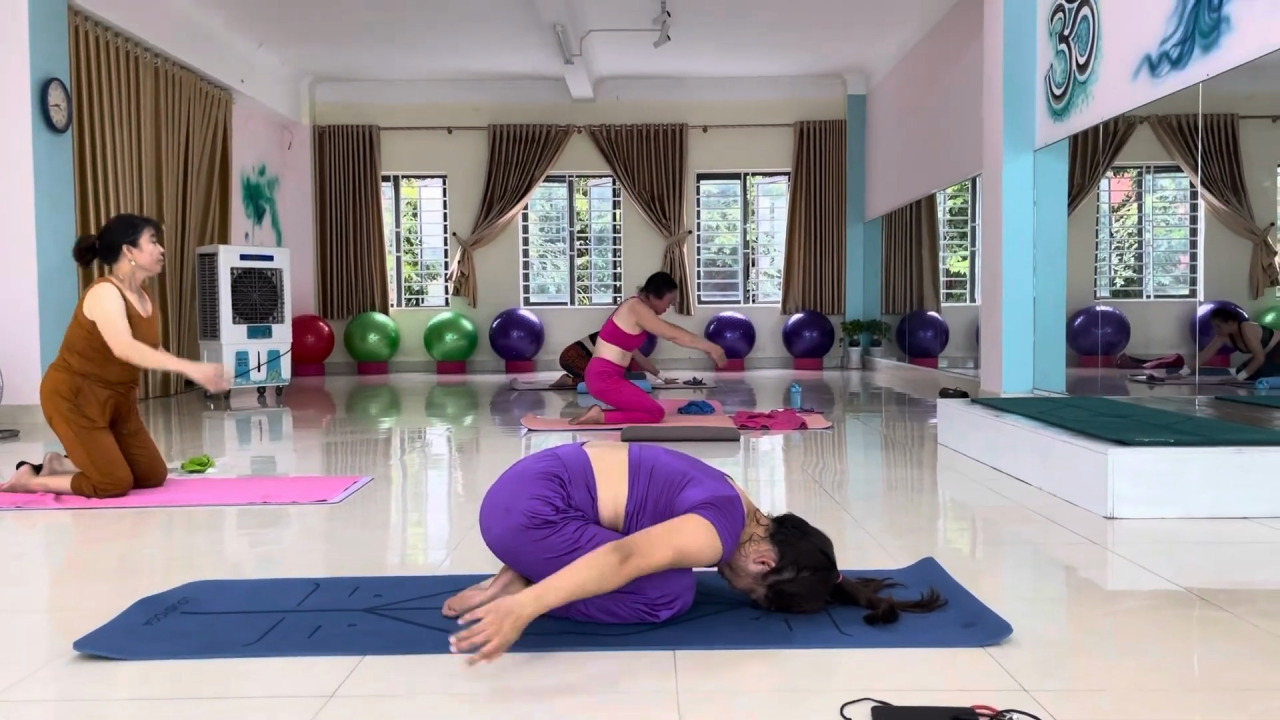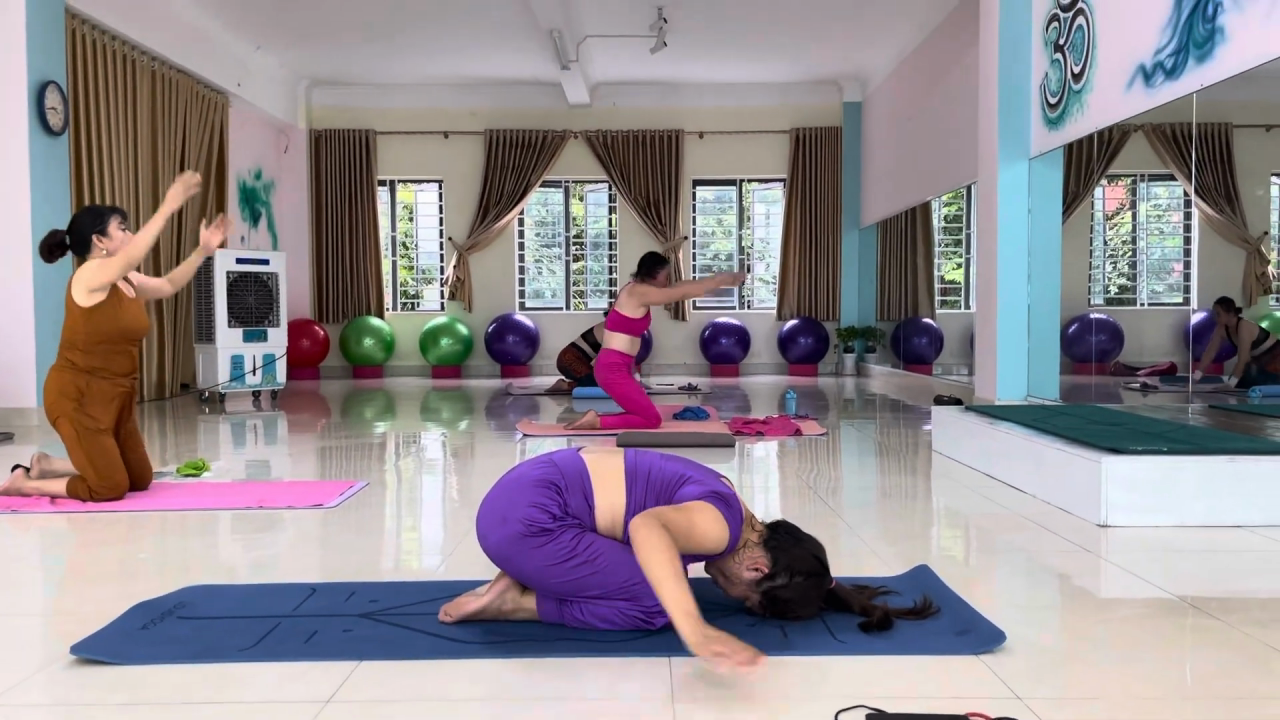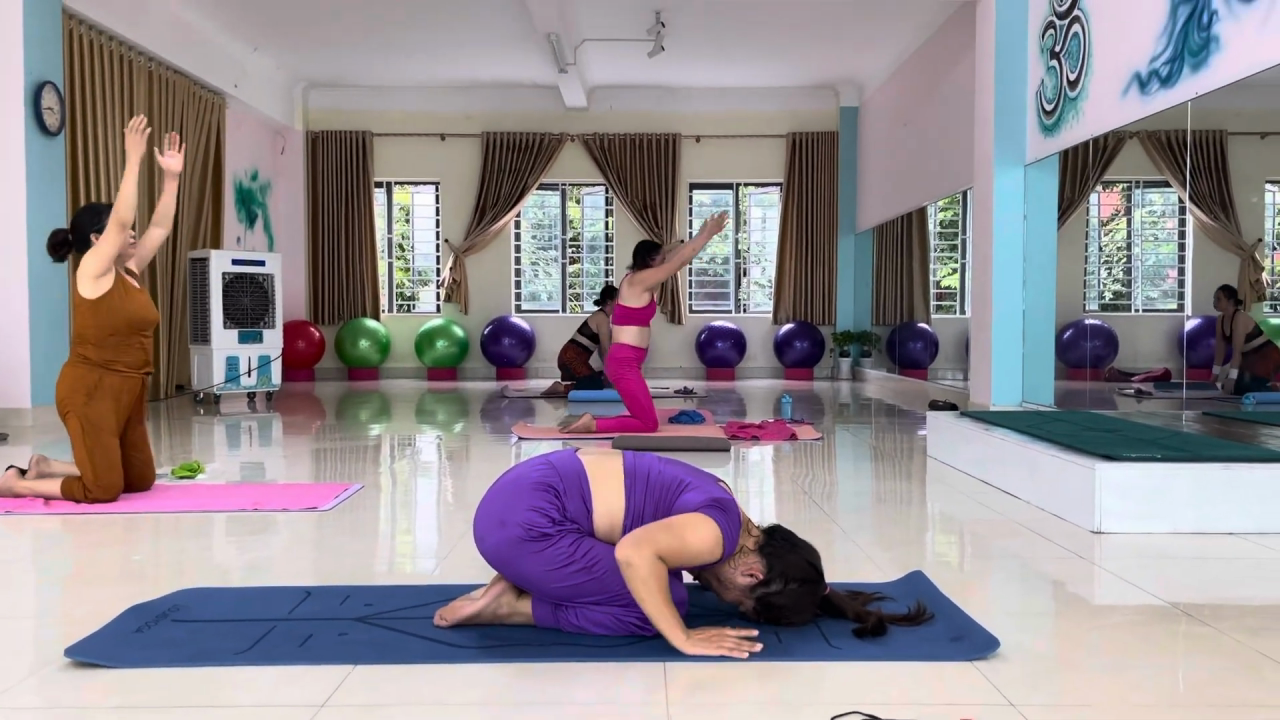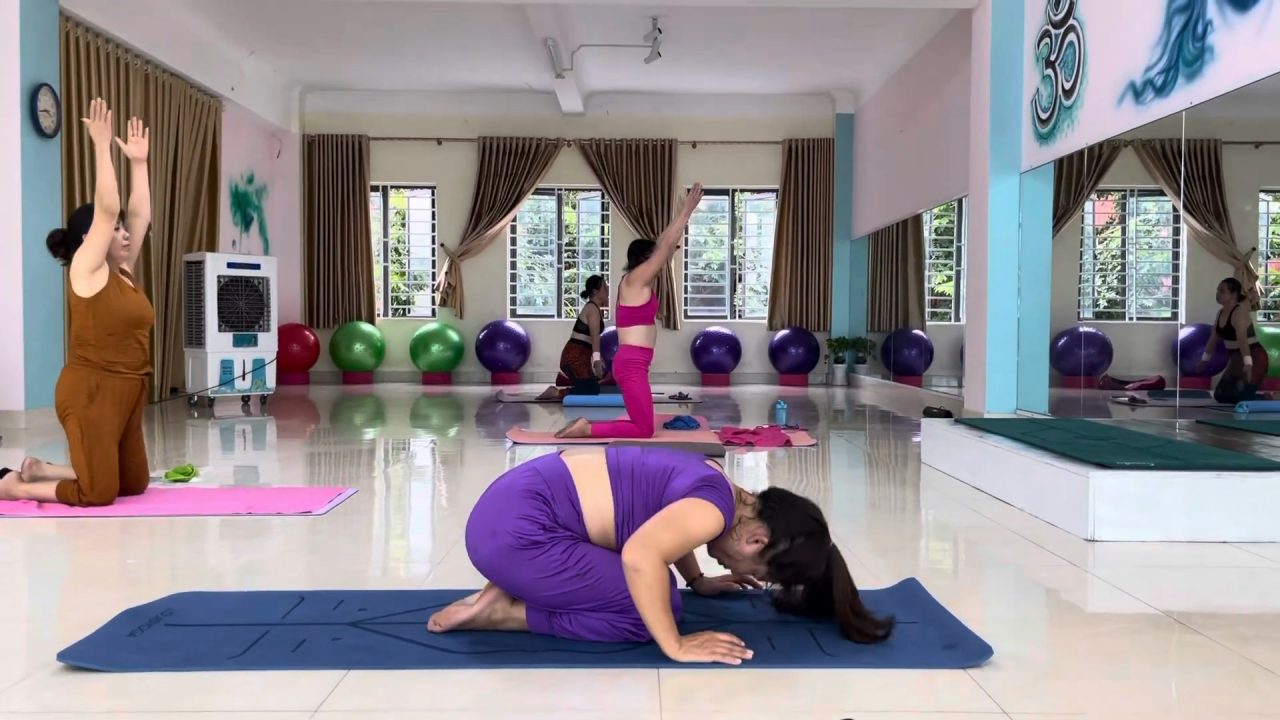
dt=0.3s
person 1, frame 1
left shoulder: (728, 504)
right shoulder: (719, 531)
right elbow: (625, 556)
right wrist: (524, 609)
left hip: (534, 485)
right hip: (528, 509)
left knee: (668, 571)
right knee: (669, 595)
left ankle: (527, 574)
right ankle: (518, 597)
person 1, frame 2
left shoulder: (723, 504)
right shoulder: (722, 526)
right elbow: (648, 528)
right wrist: (696, 631)
left hip: (529, 491)
right hip: (525, 519)
left knee: (666, 584)
right knee: (659, 602)
left ankle: (525, 582)
right ankle: (516, 602)
person 1, frame 3
left shoulder: (718, 507)
right shoulder: (718, 532)
right elbow: (635, 551)
left wrist: (700, 570)
right wrist: (684, 639)
left hip: (527, 491)
right hip: (522, 521)
left knee: (659, 587)
right knee: (655, 604)
left ankle: (521, 584)
right ankle: (511, 607)
person 1, frame 4
left shoulder: (710, 479)
right shoulder: (715, 507)
right elbow: (641, 558)
left wrist: (701, 581)
right wrist: (676, 645)
left hip: (519, 502)
right hip: (515, 531)
left knee: (656, 591)
right knee: (650, 610)
left ankle: (519, 591)
right ankle: (503, 612)
person 2, frame 1
left shoulder: (141, 296)
right shoulder: (104, 293)
left elbow: (152, 350)
right elbow: (125, 348)
left wrist: (193, 372)
right wrist: (189, 366)
left hip: (117, 398)
right hip: (74, 398)
left knee: (154, 476)
right knee: (115, 484)
left ankle: (61, 465)
right ankle: (31, 479)
person 2, frame 2
left shoulder: (125, 281)
right shoulder: (89, 274)
left elbow: (168, 285)
right elbow: (129, 258)
left wrist: (202, 250)
right wrist: (168, 208)
left hip: (114, 395)
right hip: (77, 396)
left knee: (140, 479)
right knee: (111, 487)
left ankle: (47, 466)
person 2, frame 3
left shoulder: (128, 270)
right shoulder: (93, 269)
left elbow: (160, 228)
right elbow: (122, 220)
left wrist: (171, 177)
right wrist: (133, 159)
left hip: (127, 392)
right hip: (91, 391)
left knee: (140, 482)
right knee: (103, 489)
left ankle: (45, 469)
person 2, frame 4
left shoulder: (122, 271)
right shoulder: (87, 271)
left elbow: (142, 215)
right elbow: (108, 209)
left wrist: (139, 162)
right wrist: (102, 147)
left hip: (127, 392)
right hip: (90, 391)
left knee: (134, 484)
right knee: (98, 493)
left ankle: (38, 470)
person 3, frame 1
left shoulder: (637, 306)
right shoulder: (639, 309)
left elbow: (669, 329)
right elbow: (672, 335)
left wrist: (703, 347)
right wrist: (709, 347)
left hip: (605, 375)
right hip: (604, 378)
left knee: (648, 408)
right knee: (655, 413)
left ankle: (600, 413)
right ankle: (601, 416)
person 3, frame 2
left shoulder: (637, 291)
right shoulder: (639, 293)
left elbow: (678, 289)
right elbow: (681, 293)
left wrist: (715, 280)
right wrist: (721, 281)
left hip: (615, 366)
right hip: (613, 369)
left knee: (646, 416)
right knee: (652, 420)
left ankle: (594, 419)
right ankle: (597, 422)
person 3, frame 3
left shoulder: (638, 280)
right shoulder: (639, 281)
left elbow: (673, 257)
right elbow: (679, 261)
left wrist: (702, 234)
right wrist: (709, 234)
left hip: (624, 362)
right hip: (624, 364)
left knee: (643, 419)
right knee: (649, 424)
left ankle: (590, 421)
right ankle: (591, 425)
person 3, frame 4
left shoulder: (637, 281)
right shoulder: (635, 280)
left elbow: (662, 245)
right elbow: (667, 246)
left wrist: (683, 212)
right wrist: (687, 211)
left hip: (632, 362)
right hip: (632, 364)
left knee: (642, 426)
right knee: (644, 430)
left ankle: (585, 426)
right ankle: (587, 429)
